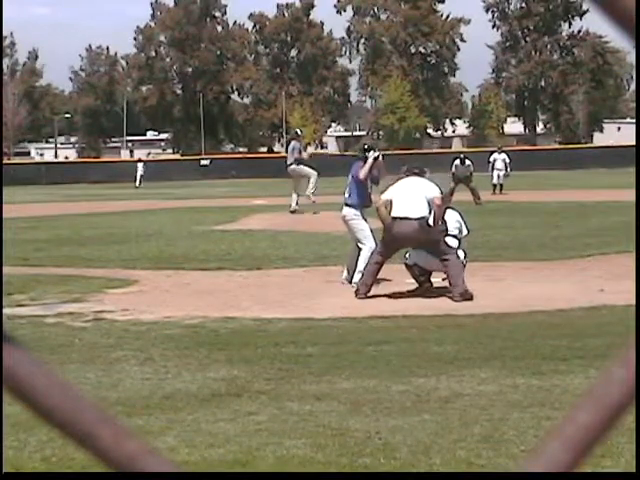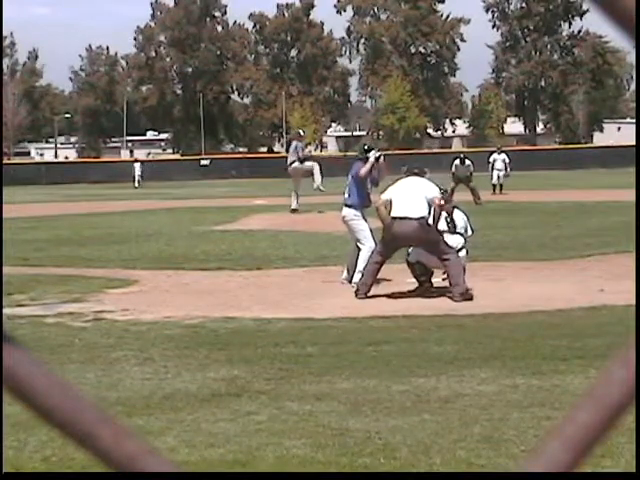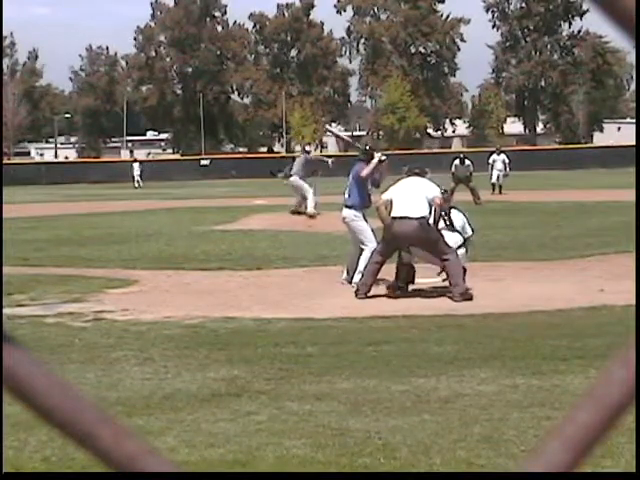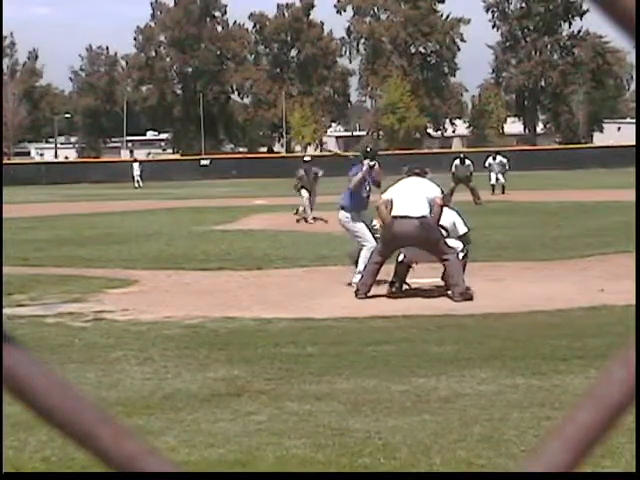
dt=0.4s
person 1, frame 1
left shoulder: (364, 166)
right shoulder: (359, 165)
left elbow: (377, 180)
right elbow: (361, 177)
left wrist: (379, 163)
right wrist: (370, 160)
left hip: (354, 211)
right hip: (353, 212)
left knee: (360, 244)
right knee: (369, 245)
left ankle: (348, 276)
right ankle: (358, 279)
person 1, frame 2
left shoulder: (365, 168)
right shoulder: (358, 165)
left elbow: (377, 181)
right elbow: (362, 174)
left wrist: (381, 164)
right wrist: (372, 159)
left hip: (354, 212)
right hip: (353, 212)
left knee: (360, 245)
right knee: (368, 245)
left ankle: (348, 276)
right ankle: (358, 279)
person 1, frame 3
left shoulder: (364, 168)
right shoulder: (360, 167)
left elbow: (377, 183)
right elbow: (363, 176)
left wrist: (382, 166)
right wrist: (375, 161)
left hip: (353, 212)
right hip: (353, 213)
left knee: (359, 245)
right knee: (371, 244)
left ankle: (348, 276)
right ankle: (358, 279)
person 1, frame 4
left shoulder: (369, 172)
right shoulder: (357, 170)
left elbow: (379, 183)
right elbow: (351, 186)
left wrist: (376, 169)
right wrist: (364, 170)
left hip: (359, 213)
right hip: (348, 215)
right knee: (369, 244)
right ankle: (358, 279)
person 2, frame 1
left shoulder: (397, 184)
right shoulder: (428, 184)
left elbow: (380, 205)
right elbow: (438, 203)
left wrist: (389, 227)
right wrist: (436, 226)
left hip: (397, 227)
right hip: (420, 226)
left knee: (379, 255)
right knee: (448, 254)
left ankle: (362, 290)
right ankle: (459, 291)
person 2, frame 2
left shoulder: (396, 184)
right shoulder: (428, 184)
left elbow: (380, 205)
right elbow: (437, 203)
left wrist: (388, 226)
right wrist: (433, 226)
left hip: (396, 226)
right hip: (419, 226)
left knee: (379, 255)
right knee: (448, 254)
left ankle: (362, 290)
right ankle: (459, 292)
person 2, frame 3
left shoulder: (397, 185)
right shoulder: (428, 184)
left elbow: (380, 205)
right elbow: (438, 202)
left wrist: (389, 226)
right wrist: (434, 226)
left hip: (396, 226)
right hip: (419, 225)
left knee: (379, 255)
right knee: (448, 254)
left ankle: (362, 290)
right ankle: (459, 292)
person 2, frame 4
left shoulder: (398, 185)
right shoulder: (429, 184)
left elbow: (381, 204)
right elbow: (438, 203)
left wrist: (388, 227)
right wrist: (433, 226)
left hip: (396, 226)
right hip: (419, 225)
left knee: (379, 254)
right knee: (449, 254)
left ankle: (361, 290)
right ankle: (459, 292)
